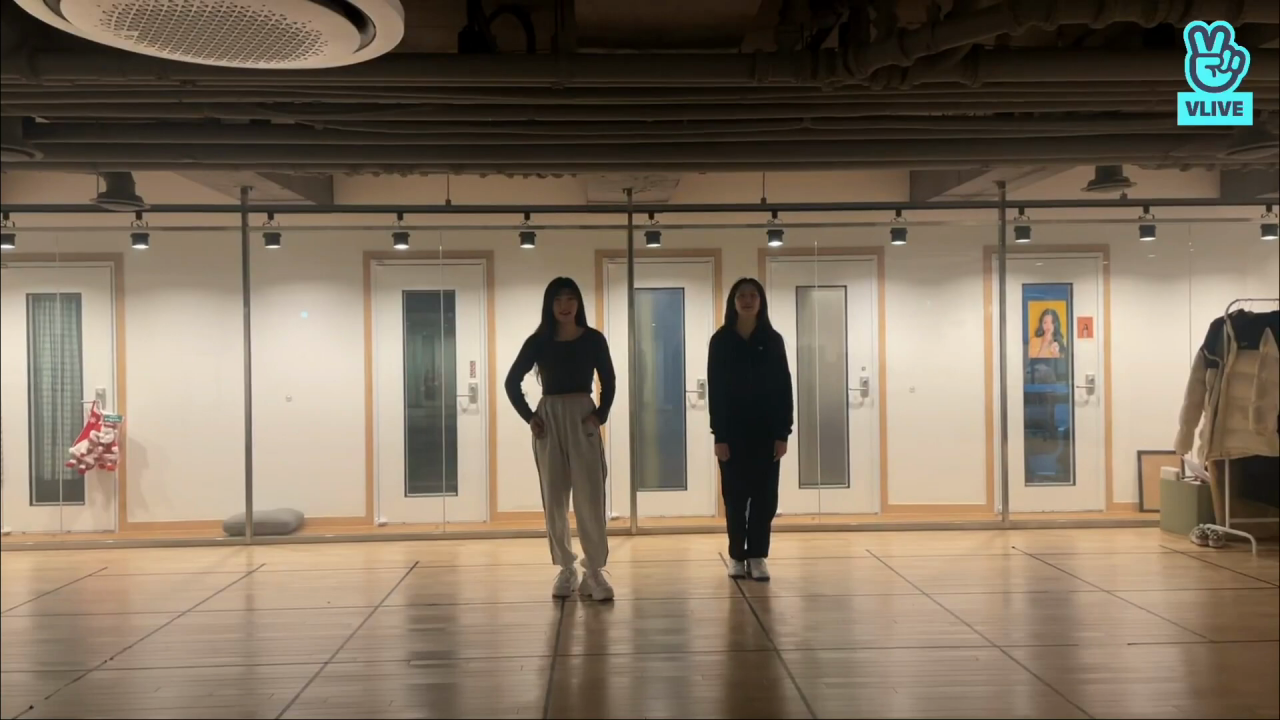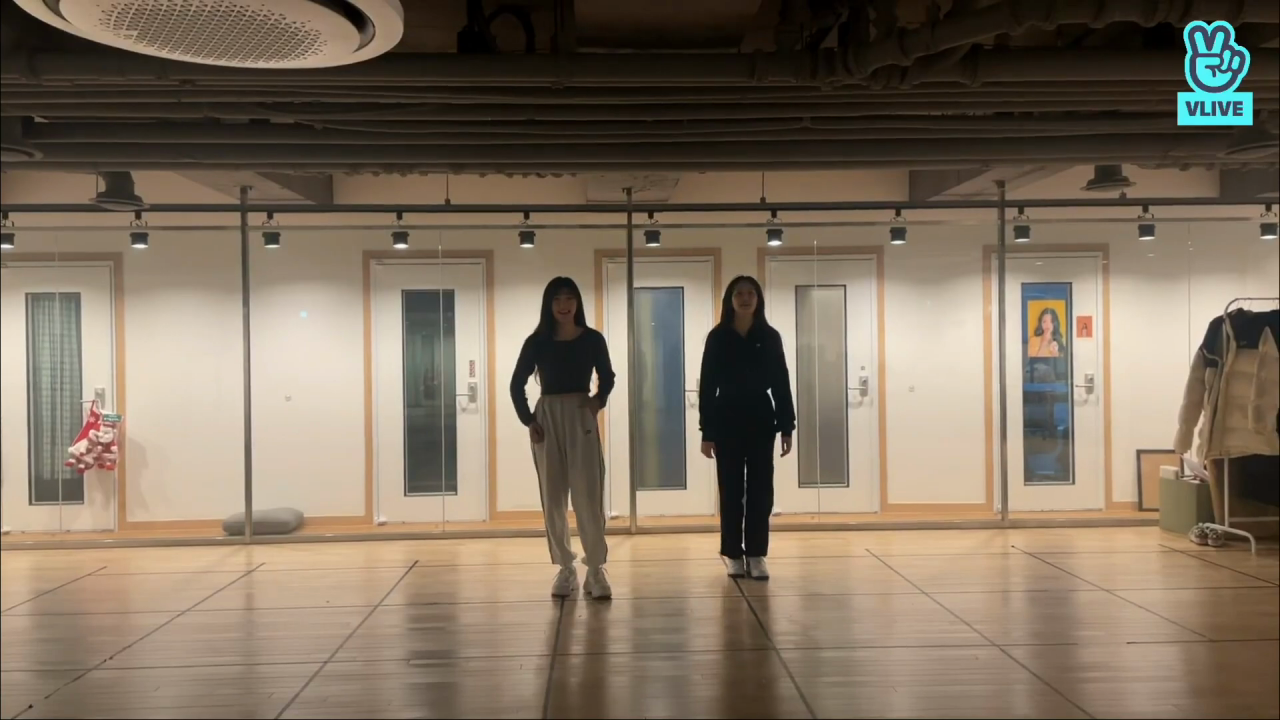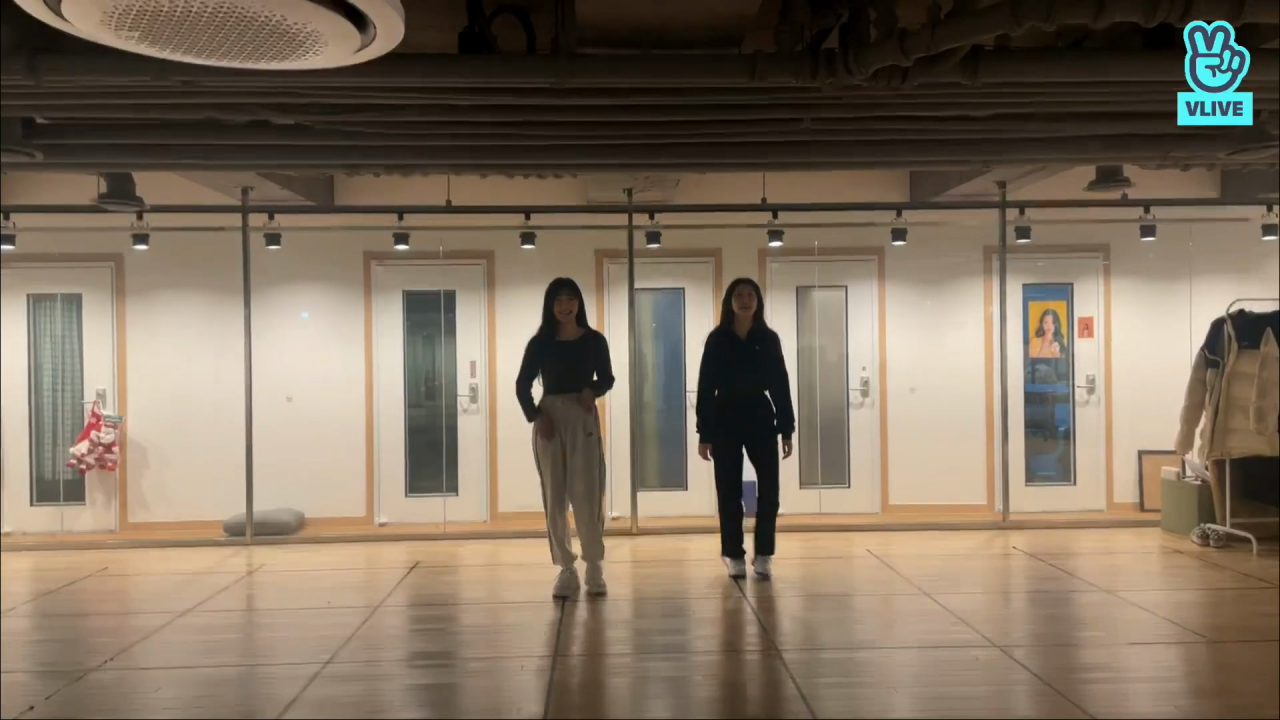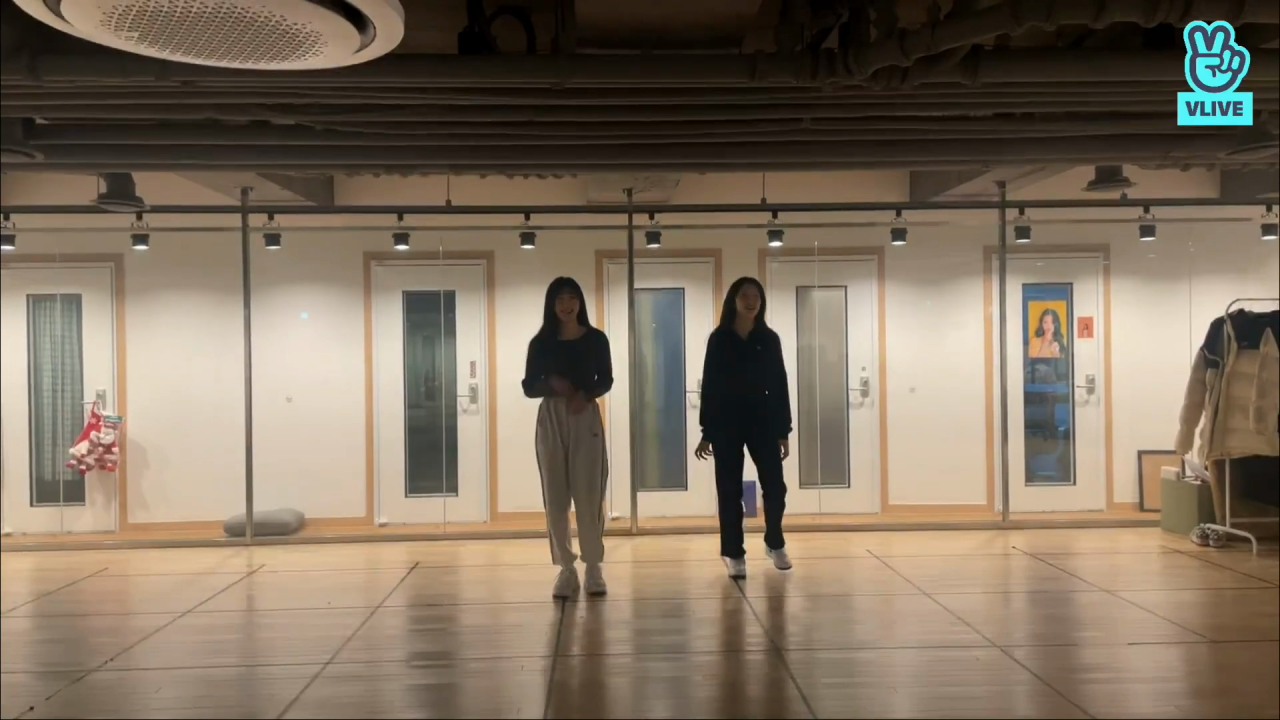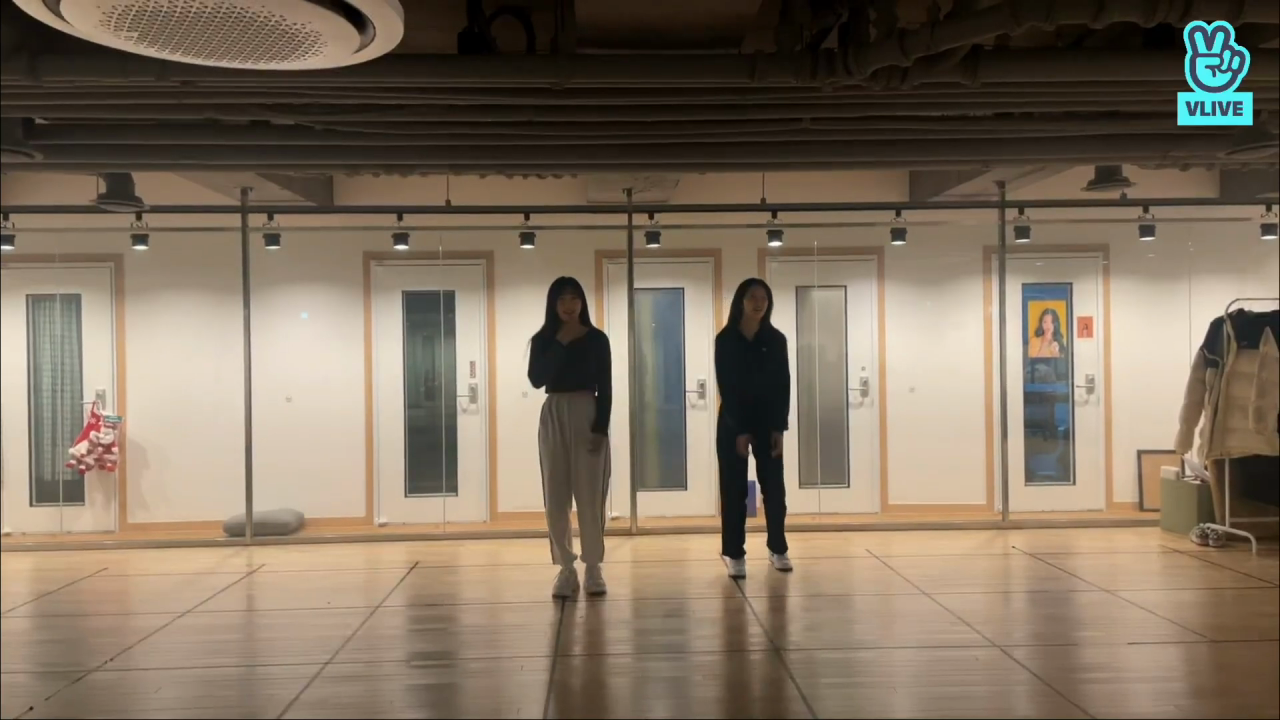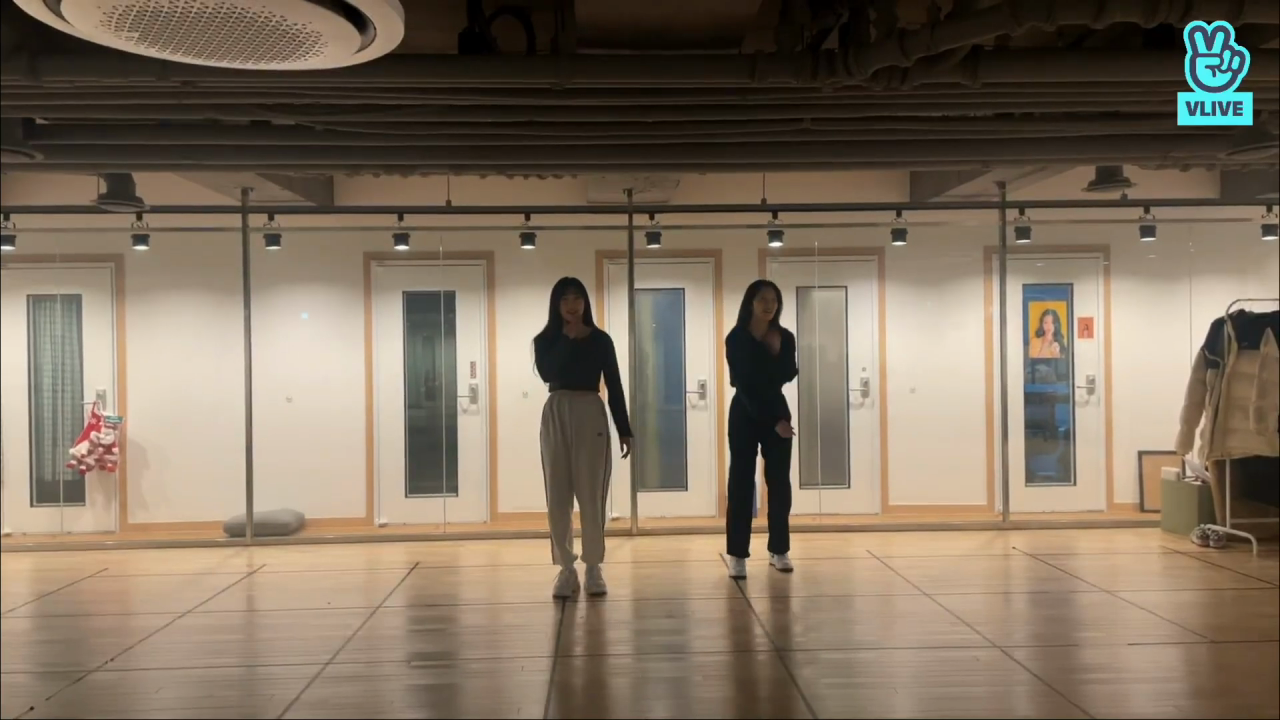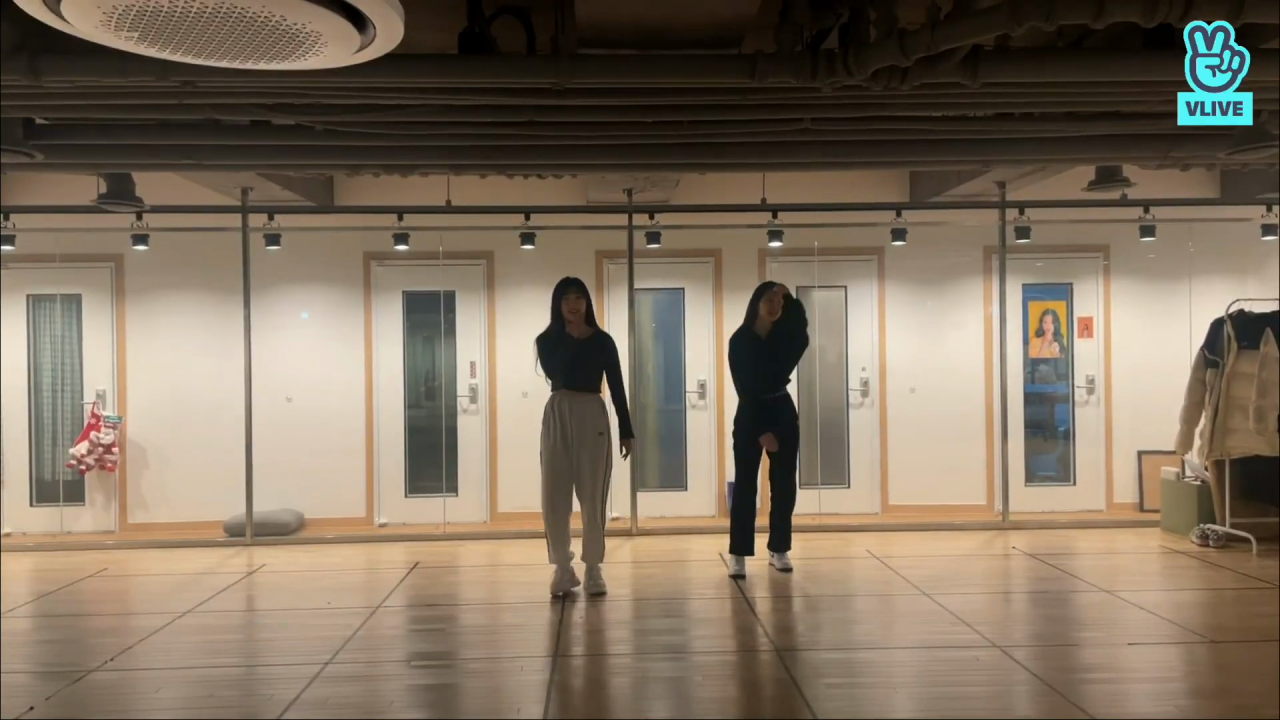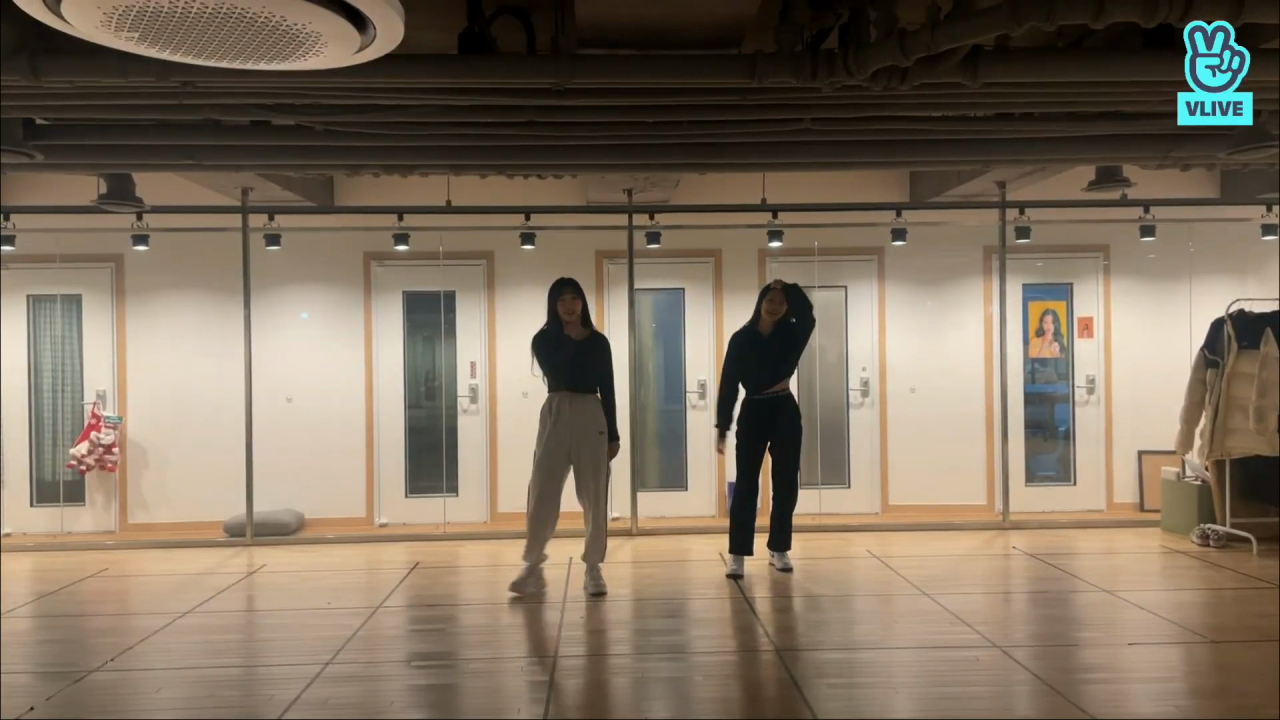
dt=0.2s
person 1, frame 1
left shoulder: (593, 339)
right shoulder: (538, 342)
left elbow: (609, 381)
right elbow: (512, 382)
left wrist: (601, 414)
right wrist: (529, 416)
left hip: (582, 417)
right hip: (549, 417)
left knee: (589, 495)
right knee: (554, 498)
left ankle: (593, 571)
right ankle: (566, 569)
person 1, frame 2
left shoulder: (592, 339)
right shoulder: (537, 342)
left elbow: (607, 376)
right elbow: (517, 384)
left wrist: (600, 397)
right wrist: (528, 420)
left hip: (581, 416)
right hip: (547, 416)
left knee: (587, 493)
right knee: (553, 497)
left ankle: (595, 570)
right ankle: (565, 568)
person 1, frame 3
left shoulder: (594, 340)
right shoulder: (539, 343)
left elbow: (607, 378)
right elbow: (522, 385)
left wrist: (593, 390)
right wrist: (535, 414)
left hip: (583, 418)
right hip: (548, 420)
left knee: (586, 494)
right knee: (555, 498)
left ankle: (594, 566)
right ankle: (566, 569)
person 1, frame 4
left shoulder: (595, 339)
right shoulder: (541, 342)
left elbow: (606, 380)
right elbow: (528, 388)
left wrist: (585, 395)
right wrist: (550, 383)
left hip: (585, 417)
right hip: (551, 418)
left knee: (588, 494)
right knee: (555, 497)
left ankle: (593, 567)
right ankle: (566, 569)
person 1, frame 5
left shoulder: (596, 339)
right shoulder: (543, 340)
left elbow: (604, 386)
right elbow: (536, 380)
left wrist: (601, 426)
right wrist: (560, 345)
left hip: (587, 415)
right hip: (554, 415)
left knee: (591, 494)
right knee: (556, 496)
left ankle: (593, 567)
right ankle: (565, 568)
person 1, frame 6
left shoulder: (600, 339)
right shoulder: (546, 340)
left elbow: (614, 386)
right elbow: (547, 374)
left wrist: (624, 430)
right wrist: (567, 338)
left hip: (591, 414)
right hip: (556, 415)
left knee: (591, 495)
right knee: (558, 497)
left ankle: (593, 568)
right ankle: (566, 569)
person 1, frame 7
left shoulder: (602, 340)
right shoulder: (548, 340)
left elbow: (616, 386)
right elbow: (554, 372)
left wrist: (626, 432)
right wrist: (570, 337)
left hip: (593, 415)
right hip: (557, 414)
left knee: (593, 495)
right knee: (554, 495)
left ankle: (593, 568)
right ankle: (565, 567)
person 1, frame 8
left shoulder: (598, 341)
right shoulder: (544, 339)
left elbow: (607, 388)
right elbow: (555, 372)
left wrist: (613, 433)
right wrist: (569, 339)
left hip: (590, 416)
right hip: (555, 415)
left knee: (594, 496)
right knee: (542, 493)
left ankle: (593, 568)
right ankle: (534, 568)
person 2, frame 1
left shoulder: (772, 340)
right shoulder: (721, 340)
left elbow: (783, 386)
right elbow: (715, 390)
left wrist: (783, 431)
right wrist: (719, 435)
left hip: (765, 419)
right hip: (733, 421)
left knee: (765, 491)
right knee: (735, 491)
left ankle: (756, 556)
right ankle: (736, 555)
person 2, frame 2
left shoulder: (769, 337)
right shoulder: (718, 337)
left elbow: (781, 382)
right elbow: (708, 385)
left wrist: (786, 426)
right wrist: (707, 431)
left hip: (761, 414)
right hip: (727, 416)
left knee: (760, 488)
right knee: (731, 488)
left ankle: (756, 555)
right ankle: (733, 554)
person 2, frame 3
left shoulder: (768, 339)
right shoulder: (718, 339)
left elbow: (780, 384)
right elbow: (706, 387)
left wrist: (786, 429)
right wrist: (704, 433)
left hip: (760, 415)
right hip: (726, 417)
left knee: (769, 487)
right knee: (729, 489)
left ankle: (762, 554)
right ankle: (734, 555)
person 2, frame 4
left shoulder: (769, 339)
right shoulder: (719, 339)
left elbow: (780, 385)
right elbow: (710, 387)
left wrist: (784, 430)
right wrist: (706, 432)
left hip: (762, 415)
right hip: (727, 417)
left knee: (775, 484)
right knee: (730, 489)
left ankle: (775, 545)
right ankle: (734, 554)
person 2, frame 5
left shoulder: (775, 339)
right shoulder: (726, 339)
left elbow: (782, 384)
right elbow: (725, 386)
left wrist: (780, 426)
right wrist: (739, 429)
left hip: (767, 417)
right hip: (733, 417)
left knee: (774, 486)
right knee: (733, 488)
left ankle: (778, 549)
right ankle: (734, 555)
person 2, frame 6
left shoulder: (783, 337)
right shoulder: (736, 339)
left elbow: (789, 374)
right elbow: (744, 384)
left wrist: (779, 352)
right wrist: (772, 420)
left hip: (777, 410)
right hip: (745, 414)
left knee: (780, 485)
right knee: (741, 486)
left ankle: (778, 550)
right ankle: (737, 555)
person 2, frame 7
left shoulder: (786, 336)
right shoulder: (740, 339)
left elbow: (802, 336)
right elbow: (744, 387)
left wrist: (790, 299)
right wrist: (760, 430)
left hip: (782, 411)
right hip: (751, 414)
left knee: (784, 484)
right knee: (745, 486)
left ankle: (779, 550)
right ankle: (738, 554)
person 2, frame 8
left shoulder: (789, 334)
right shoulder: (742, 338)
left elbow: (807, 316)
right elbow: (729, 383)
left wrist: (790, 289)
right wrist: (722, 428)
left hip: (785, 411)
right hip: (754, 412)
left knee: (786, 484)
right knee: (745, 485)
left ankle: (779, 549)
right ankle: (737, 554)
